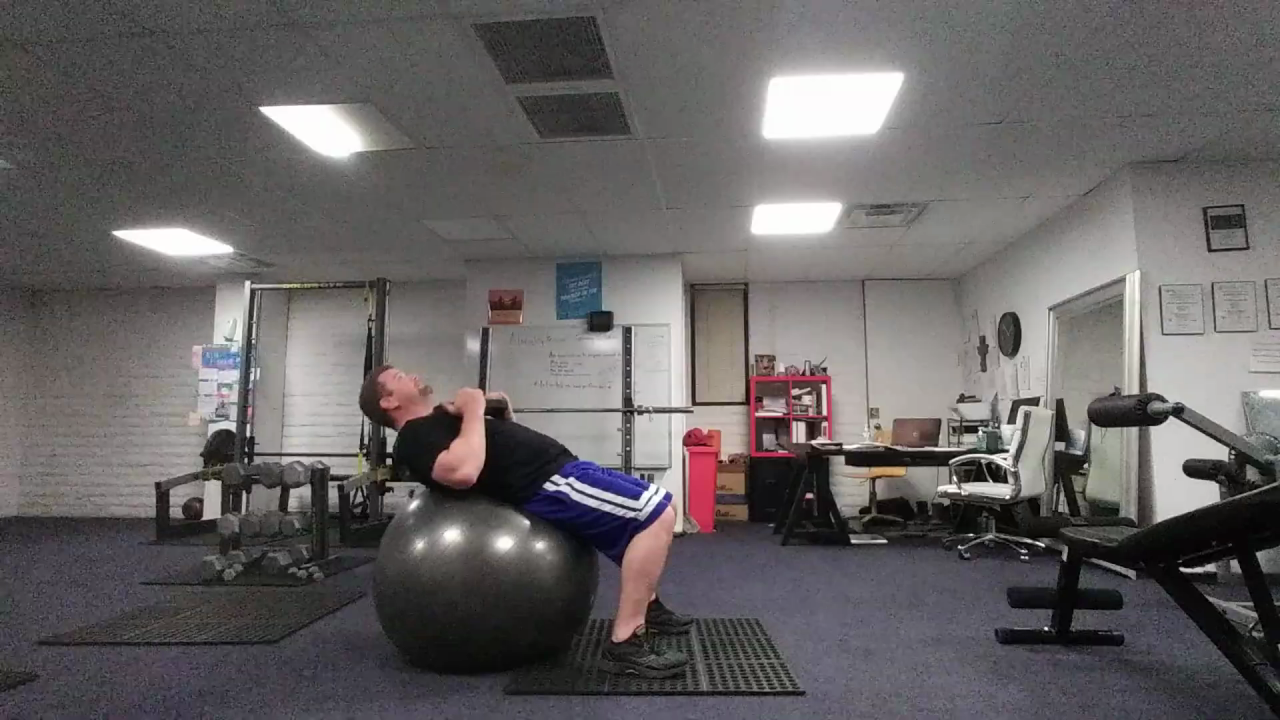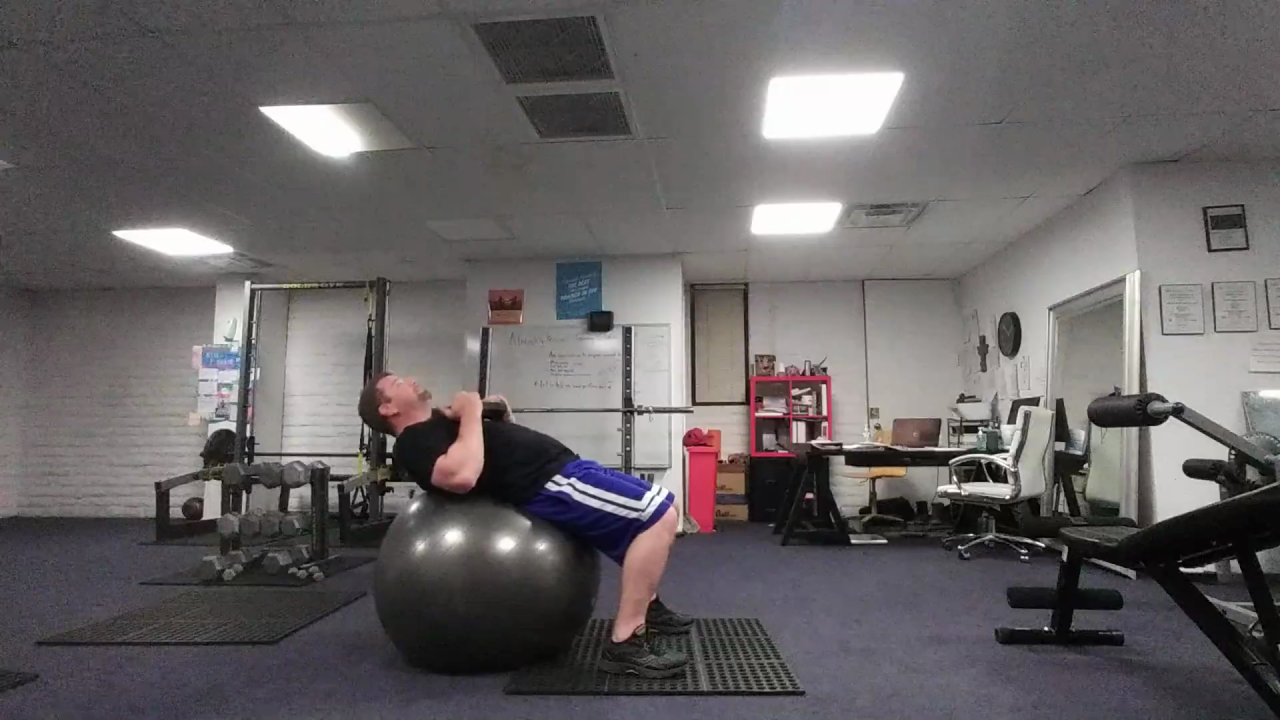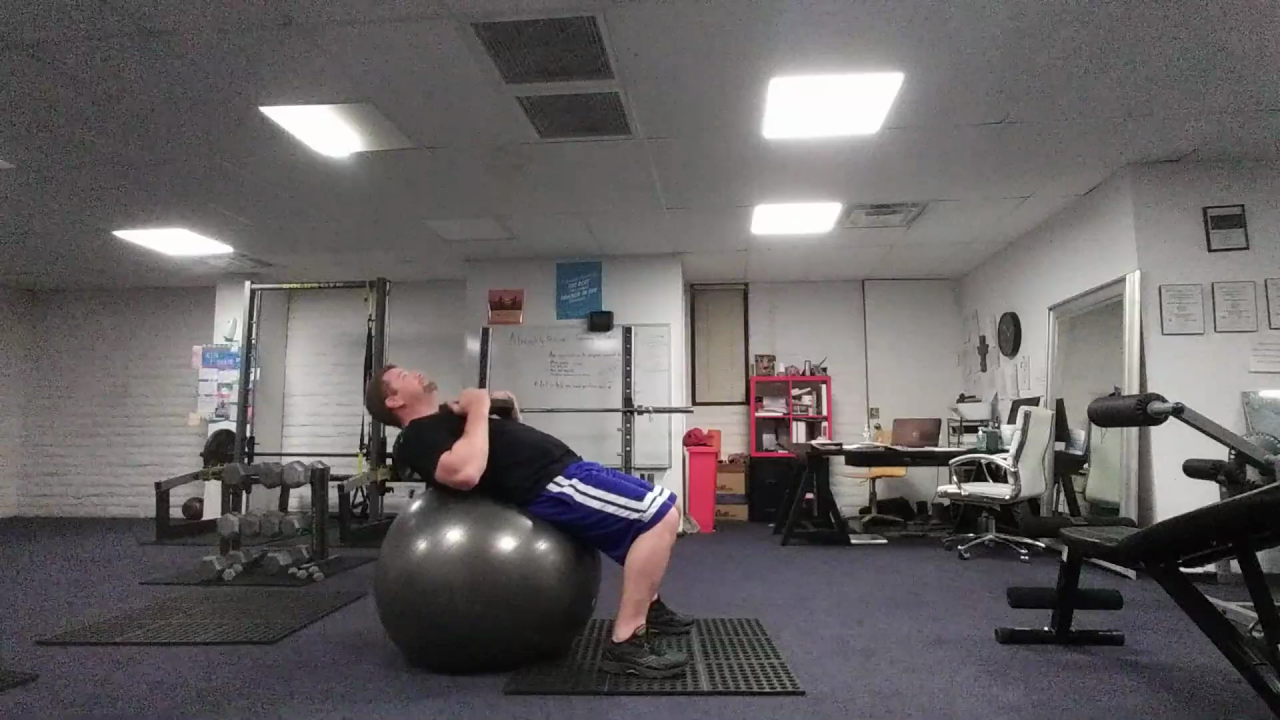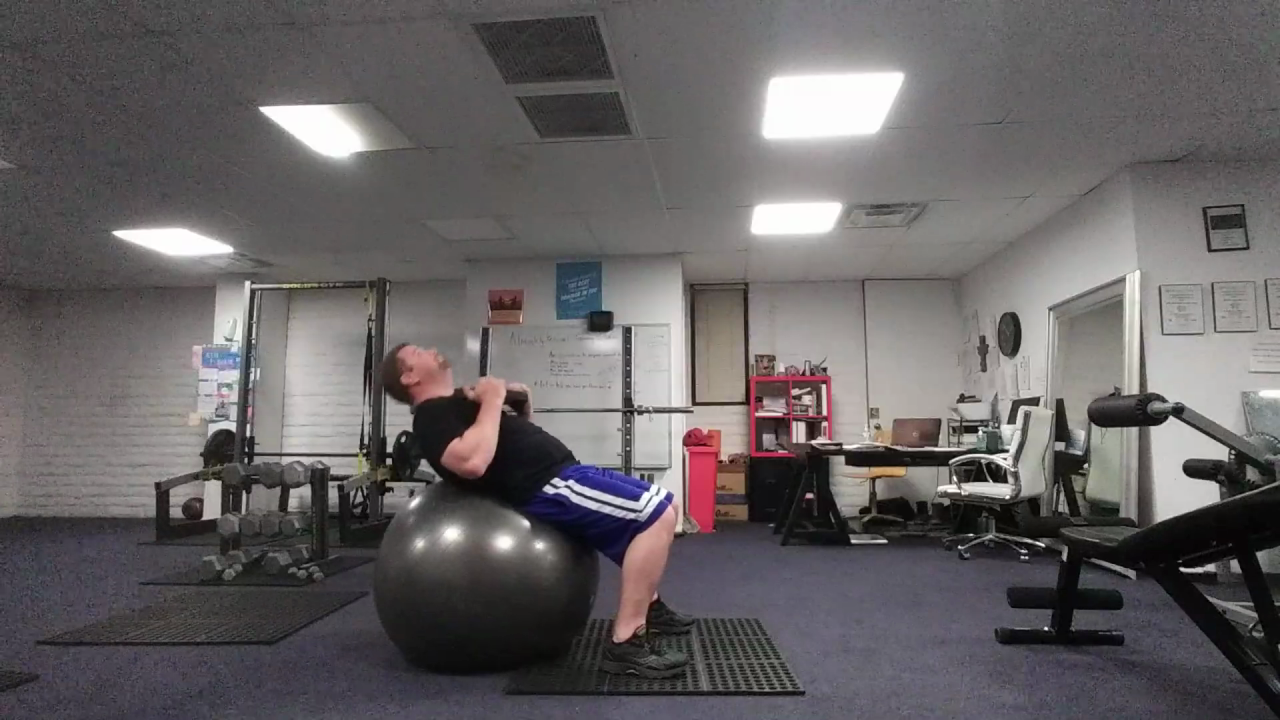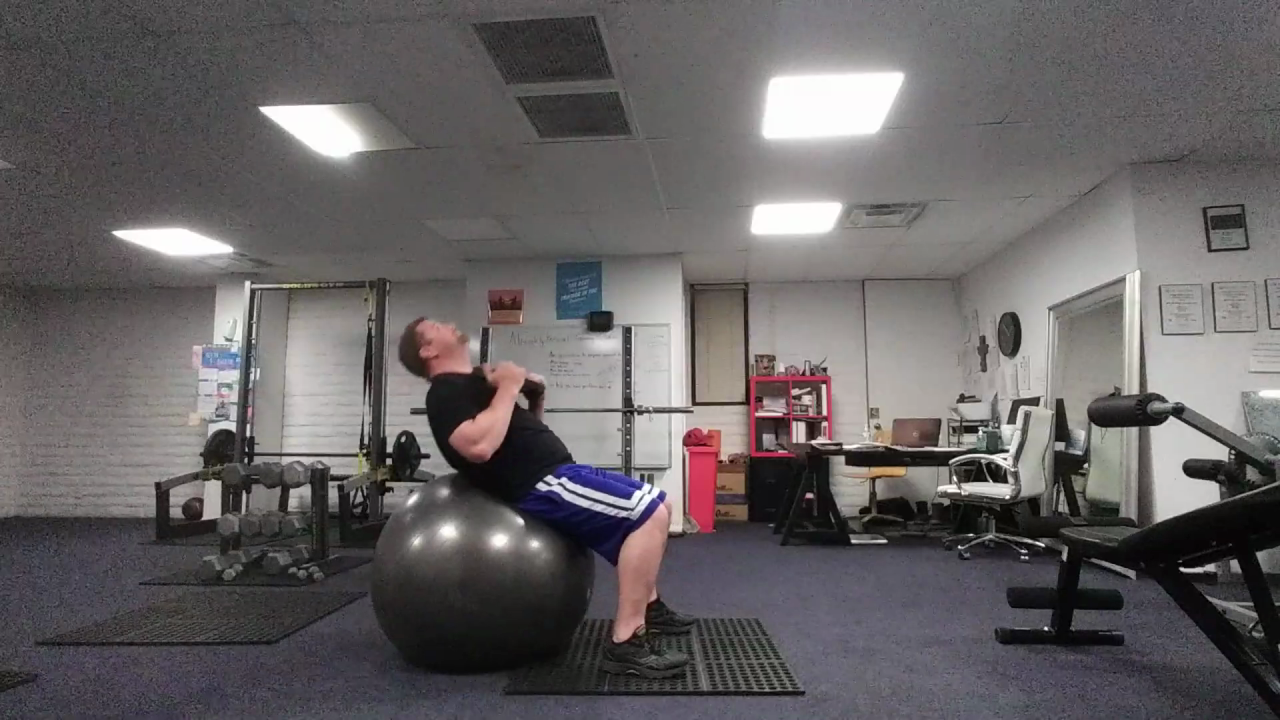
dt=0.2s
person 1, frame 1
left shoulder: (433, 425)
right shoulder: (415, 438)
right elbow: (464, 471)
left wrist: (503, 415)
right wrist: (474, 410)
left hip: (555, 471)
right hip: (547, 484)
left knee: (652, 511)
right knee: (658, 516)
left ankle: (647, 607)
right ankle: (626, 643)
person 1, frame 2
left shoulder: (434, 429)
right shoulder: (414, 443)
right elbow: (462, 475)
left wrist: (502, 417)
right wrist: (471, 413)
left hip: (559, 471)
right hip: (550, 483)
left knee: (653, 512)
right knee: (660, 516)
left ankle: (647, 607)
right ankle: (626, 644)
person 1, frame 3
left shoulder: (439, 424)
right shoulder: (419, 437)
right elbow: (466, 472)
left wrist: (510, 414)
right wrist: (478, 410)
left hip: (560, 473)
right hip: (552, 485)
left knee: (654, 513)
right knee: (663, 516)
left ankle: (648, 608)
right ankle: (626, 643)
person 1, frame 4
left shoulder: (453, 406)
right shoulder: (432, 416)
right elbow: (473, 461)
left wrist: (522, 407)
right wrist: (492, 400)
left hip: (559, 474)
right hip: (549, 487)
left knee: (653, 511)
right knee: (660, 513)
left ankle: (649, 608)
right ankle: (627, 644)
person 1, frame 5
left shoulder: (470, 383)
right shoulder: (447, 392)
right elbow: (479, 446)
left wrist: (535, 398)
right wrist: (508, 388)
left hip: (553, 474)
right hip: (542, 486)
left knee: (649, 509)
right knee: (651, 513)
left ankle: (648, 607)
right ankle: (627, 644)
